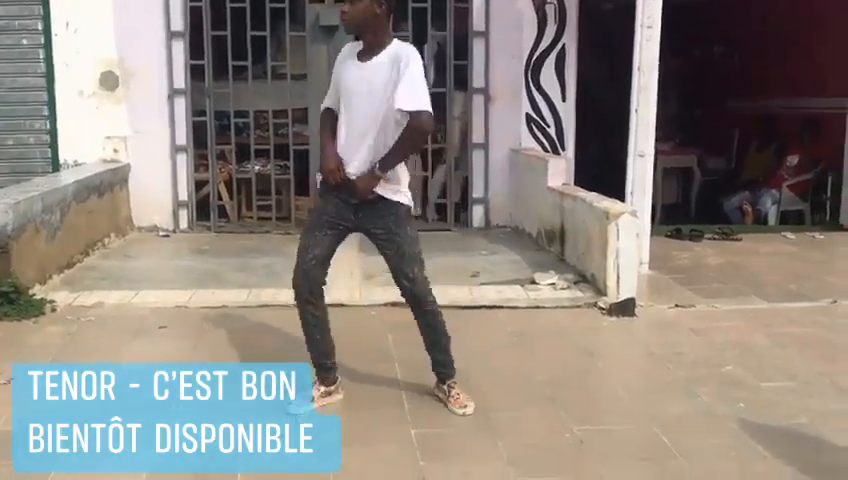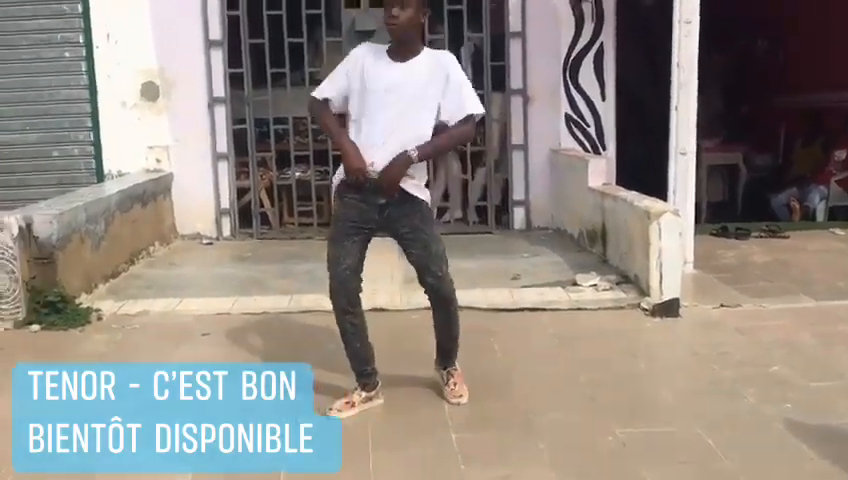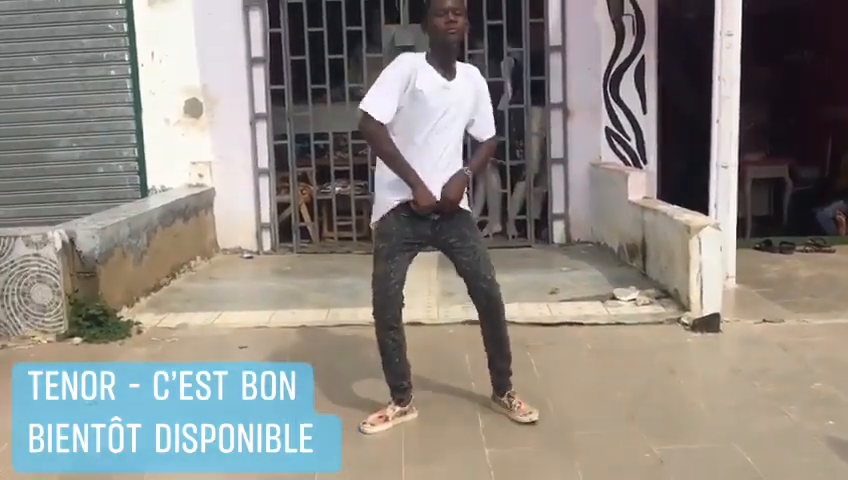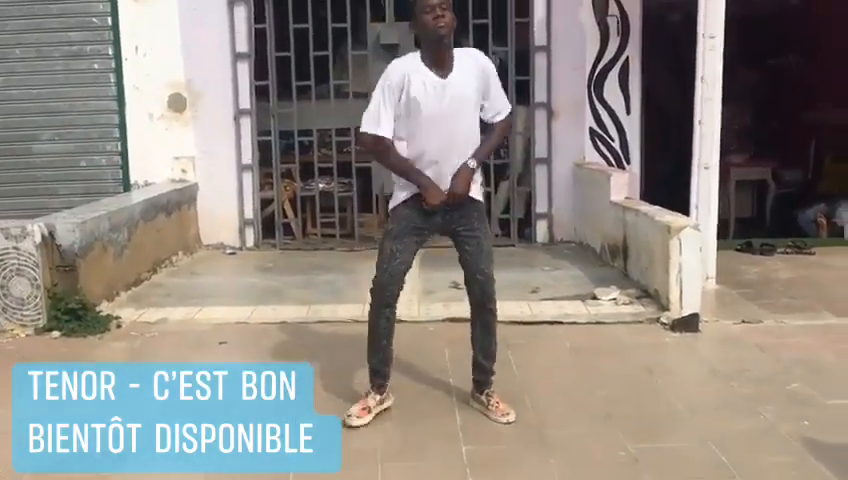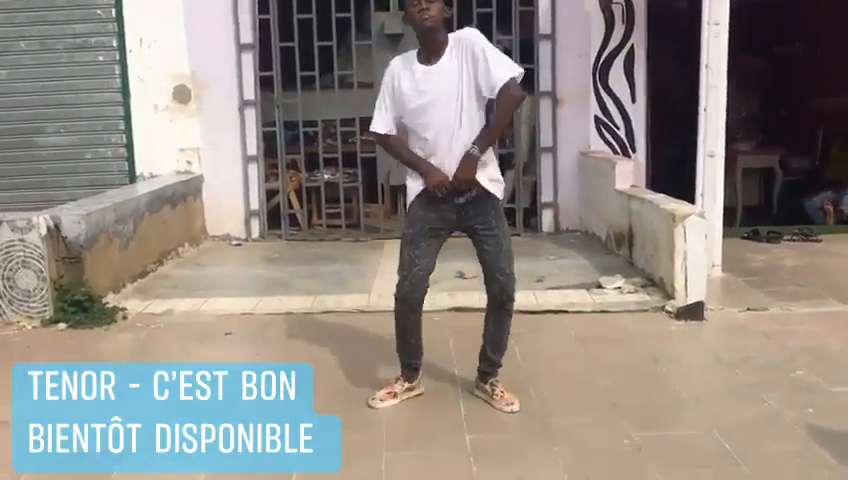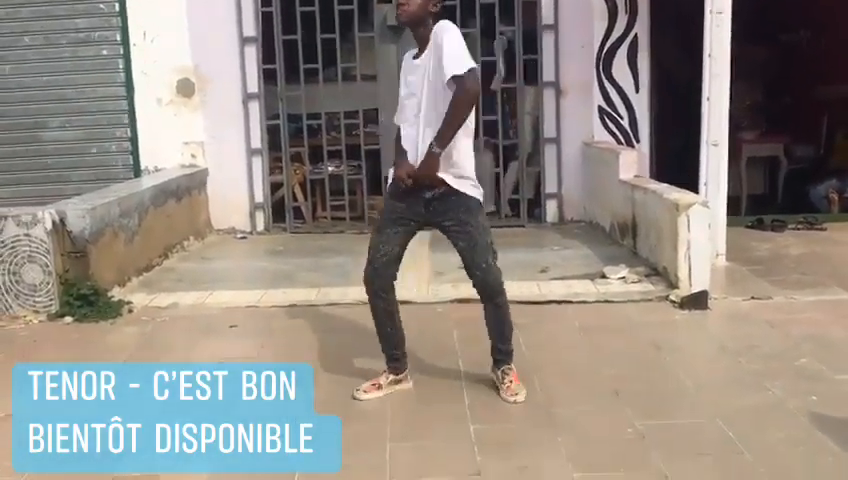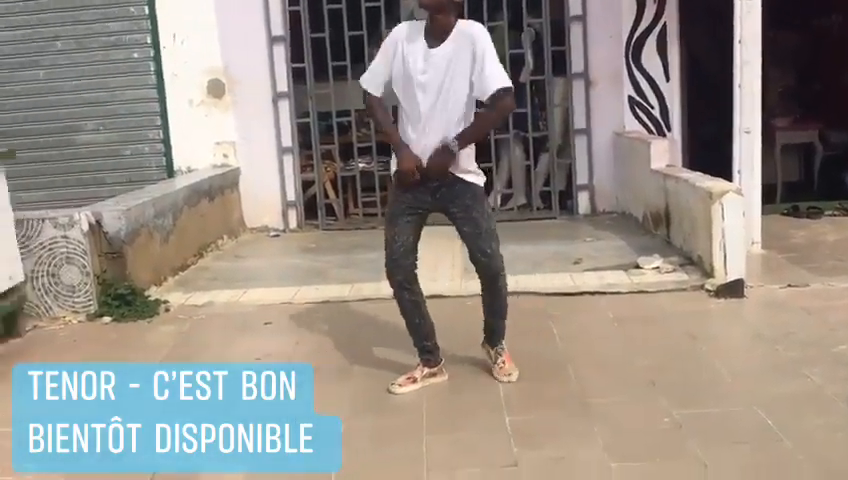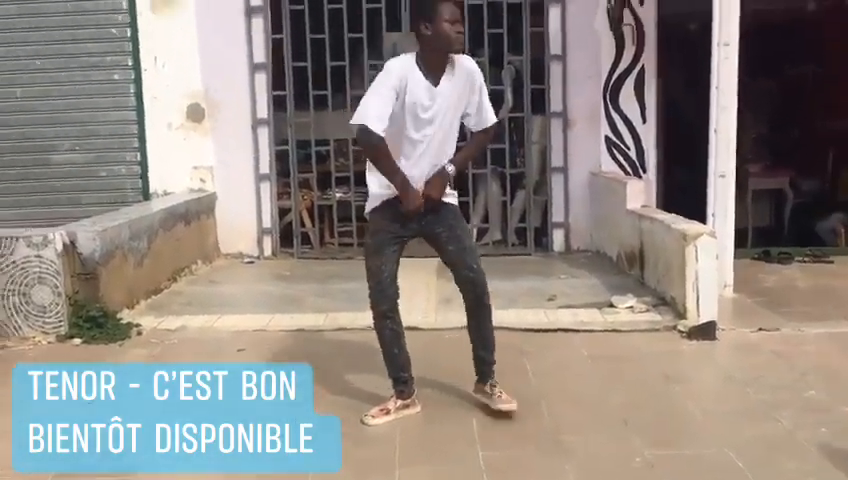
dt=0.3s
person 1, frame 1
left shoulder: (404, 57)
right shoulder: (345, 56)
left elbow: (420, 125)
left wrist: (375, 172)
right wrist: (328, 150)
left hip: (384, 194)
right hip: (336, 191)
left knee: (417, 289)
right knee: (305, 281)
left ankle: (446, 380)
right ankle: (327, 381)
person 1, frame 2
left shoulder: (442, 64)
right shoulder: (363, 57)
left elbow: (468, 123)
right elbow: (319, 104)
left wrist: (409, 158)
right wrist: (348, 149)
left hip: (406, 195)
right hip: (355, 193)
left knee: (440, 286)
right knee: (342, 289)
left ankle: (448, 367)
right ankle: (368, 386)
person 1, frame 3
left shoulder: (473, 79)
right shoulder: (406, 66)
left elbow: (488, 141)
right elbow: (369, 124)
left wrist: (462, 177)
right wrist: (414, 183)
left hip: (452, 208)
right hip: (401, 207)
left knee: (489, 297)
right knee: (385, 304)
left ankle: (503, 390)
right ankle: (401, 399)
person 1, frame 4
left shoulder: (476, 62)
right shoulder: (400, 72)
left elbow: (502, 121)
right elbow: (372, 137)
left wrist: (470, 166)
right wrist: (422, 182)
left hip: (465, 198)
right hip: (413, 199)
left knee: (484, 291)
right knee: (384, 287)
left ankle: (482, 388)
right ankle: (378, 389)
person 1, frame 5
left shoulder: (471, 43)
right shoulder: (398, 69)
left elbow: (512, 91)
right elbow: (384, 133)
left wrist: (474, 153)
right wrist: (426, 169)
left hip: (480, 190)
right hip: (429, 194)
left knee: (503, 287)
right knee: (409, 289)
left ankle: (487, 378)
right ankle: (409, 376)
person 1, frame 6
left shoulder: (445, 33)
right shoulder: (409, 60)
left elbow: (468, 87)
left wrist: (434, 153)
right wrist: (403, 162)
left hip: (452, 184)
right hip: (406, 187)
left knee: (488, 279)
right knee: (376, 275)
left ankle: (504, 365)
right ankle: (397, 369)
person 1, frame 7
left shoulder: (473, 35)
right shoulder: (401, 36)
left elbow: (503, 100)
right elbow: (371, 93)
left wrist: (450, 149)
right wrist: (401, 150)
left hip: (457, 173)
right hip: (409, 175)
left knee: (490, 263)
right knee: (398, 269)
left ankle: (496, 344)
right ankle: (430, 362)
person 1, frame 8
left shoulder: (468, 70)
right shoulder: (397, 71)
left elbow: (484, 130)
right elbow: (367, 136)
left wrist: (444, 173)
right wrist: (406, 191)
left hip: (438, 199)
right hip: (389, 201)
left knee: (475, 283)
right knee: (382, 297)
left ankle: (485, 380)
right ankle: (403, 393)
